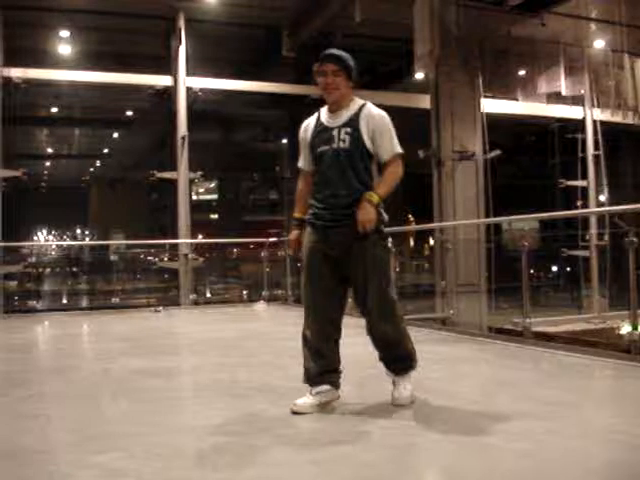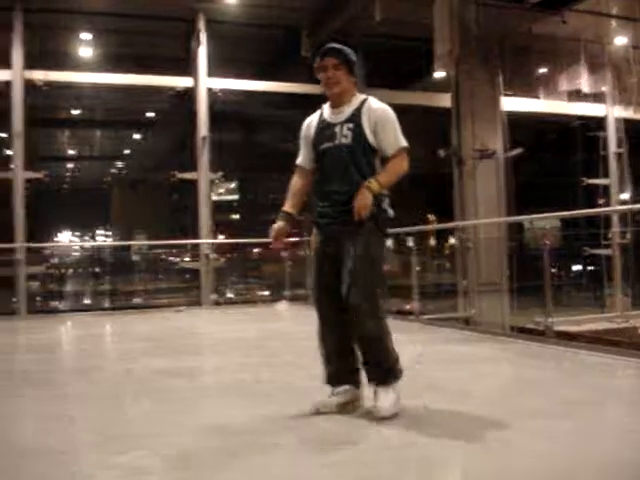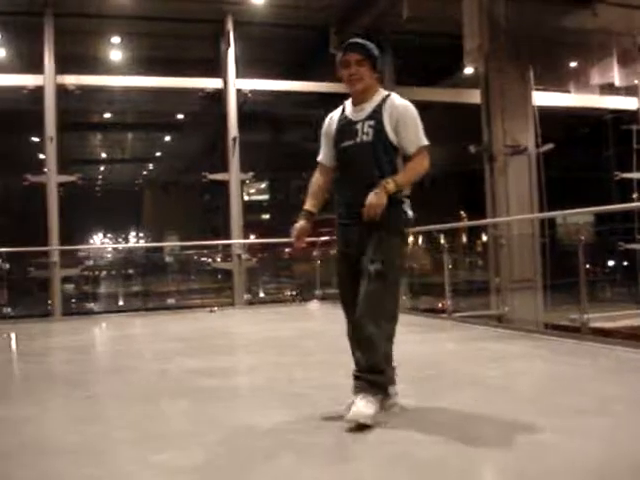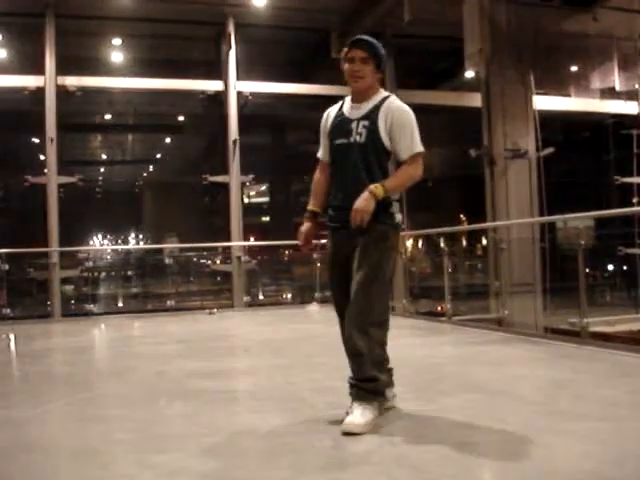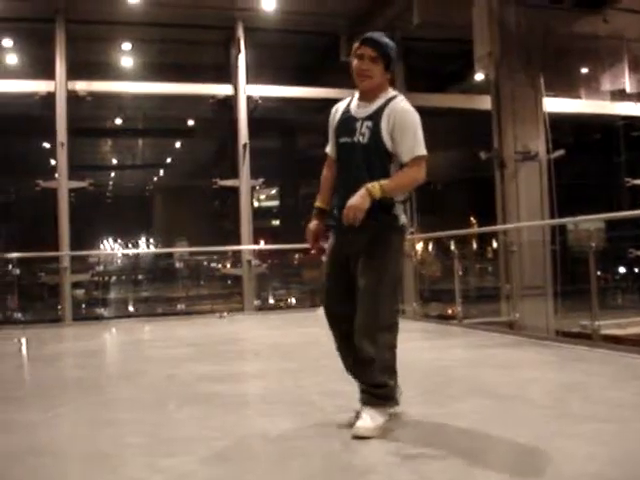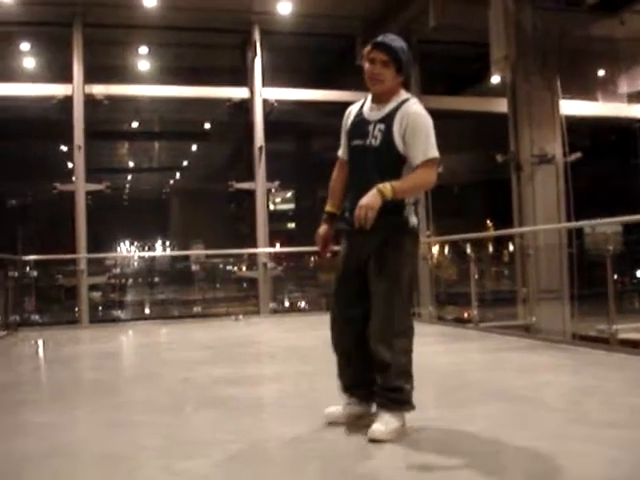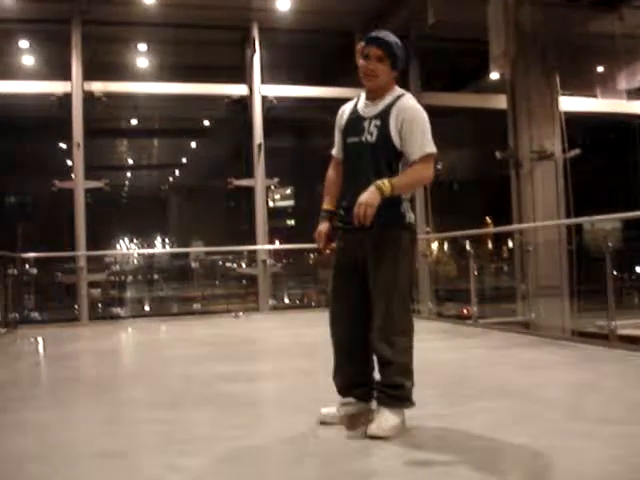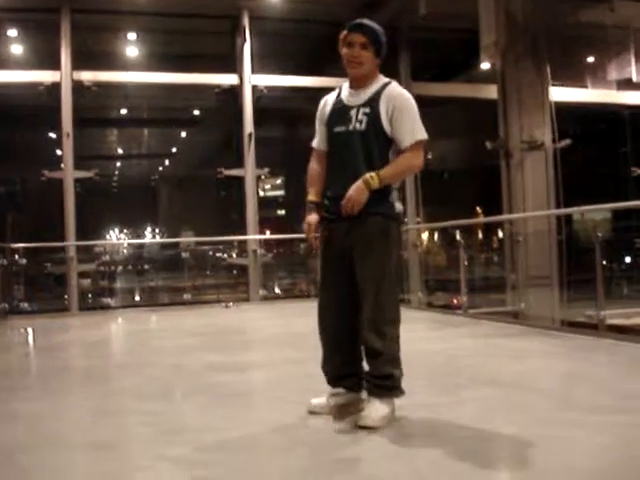
dt=0.2s
person 1, frame 1
left shoulder: (372, 117)
right shoulder: (309, 126)
left elbow: (394, 166)
left wrist: (371, 200)
right wrist: (298, 222)
left hip: (362, 226)
right hip: (320, 228)
left knee: (377, 303)
right knee: (318, 310)
left ankle: (401, 370)
right ankle: (323, 383)
person 1, frame 2
left shoulder: (375, 112)
right shoulder: (312, 124)
left elbow: (400, 161)
right elbow: (303, 174)
left wrist: (370, 188)
right wrist: (286, 216)
left hip: (364, 221)
right hip: (326, 225)
left knee: (361, 299)
right knee: (329, 308)
left ankle: (385, 379)
right ankle: (345, 384)
person 1, frame 3
left shoulder: (397, 108)
right shoulder: (334, 120)
left elbow: (421, 161)
right elbow: (324, 171)
left wrist: (386, 187)
right wrist: (307, 214)
left hip: (387, 221)
right hip: (348, 223)
left knee: (375, 305)
right knee: (355, 309)
left ankle: (371, 390)
right ankle: (380, 385)
person 1, frame 4
left shoulder: (394, 111)
right shoulder: (332, 115)
left elbow: (414, 167)
left wrist: (374, 192)
right wrist: (311, 215)
left hip: (378, 225)
right hip: (340, 225)
left knee: (365, 311)
right knee: (348, 311)
left ankle: (367, 397)
right ankle: (380, 386)
person 1, frame 5
left shoulder: (399, 111)
right shoulder: (339, 111)
left elbow: (416, 170)
left wrist: (371, 191)
right wrist: (319, 213)
left hip: (381, 226)
right hip: (343, 226)
left knee: (374, 315)
right knee: (338, 309)
left ankle: (378, 401)
right ankle: (379, 387)
person 1, frame 6
left shoulder: (412, 115)
right shoulder: (353, 114)
left elbow: (428, 174)
left wrist: (382, 191)
right wrist: (330, 217)
left hip: (394, 231)
right hip: (354, 230)
left knee: (389, 321)
right knee: (345, 315)
left ankle: (393, 405)
right ankle: (360, 395)
person 1, frame 7
left shoulder: (407, 110)
right shoulder: (346, 112)
left elbow: (424, 170)
left wrist: (380, 188)
right wrist: (327, 215)
left hip: (390, 228)
right hip: (350, 228)
left knee: (389, 318)
right knee: (345, 316)
left ankle: (393, 402)
right ankle: (356, 395)
person 1, frame 8
left shoulder: (394, 97)
right shoulder: (329, 103)
left elbow: (415, 157)
left wrist: (368, 182)
right wrist: (313, 206)
left hip: (377, 217)
right hip: (335, 218)
left knee: (377, 308)
right knee: (333, 307)
left ankle: (382, 392)
right ankle: (346, 386)
